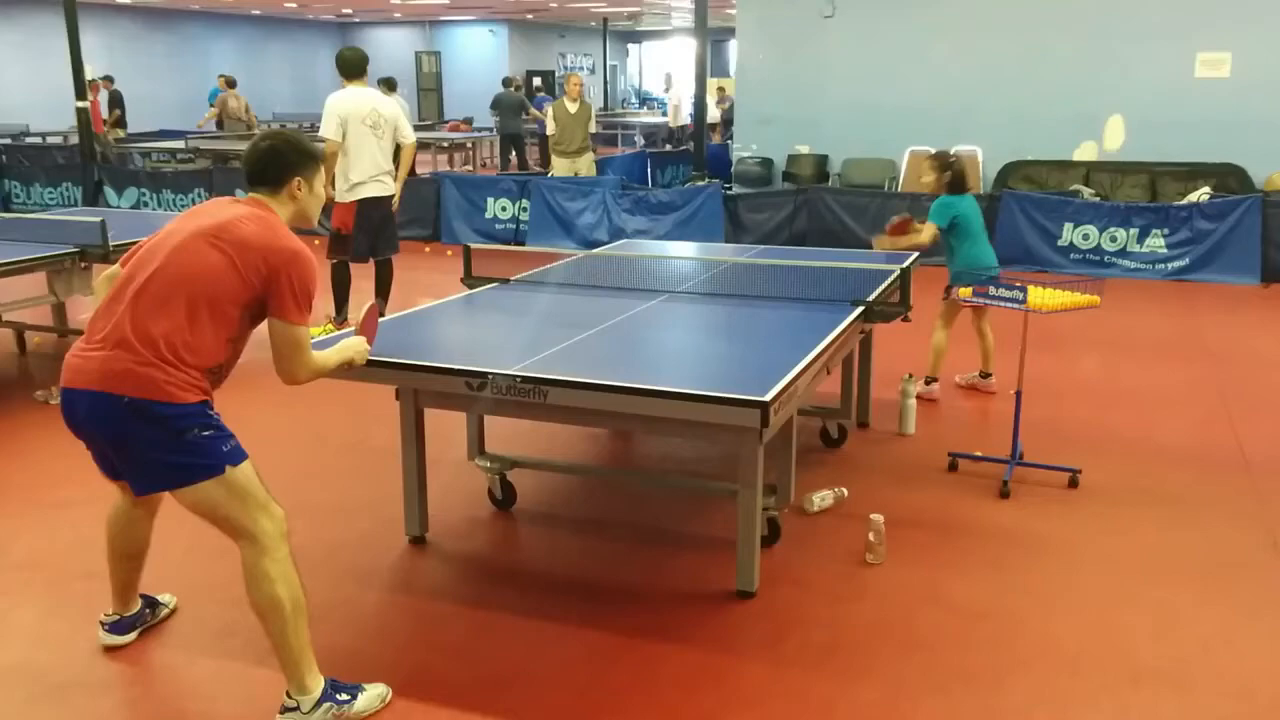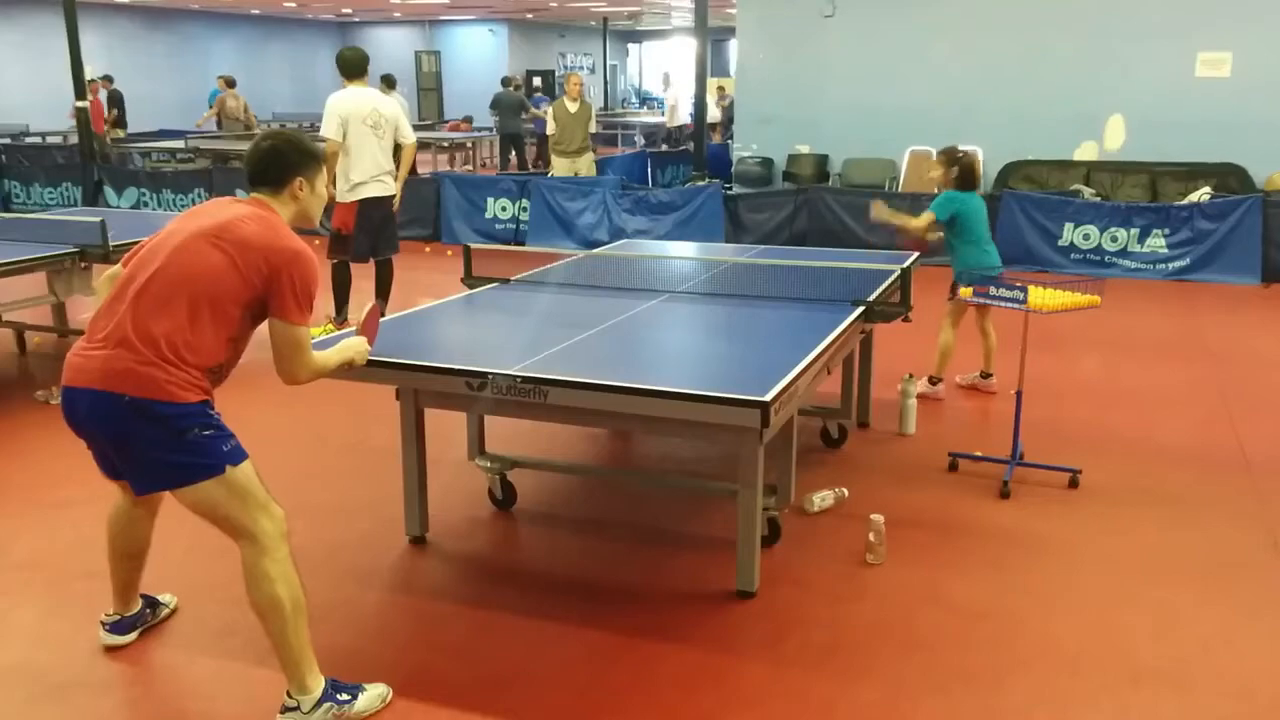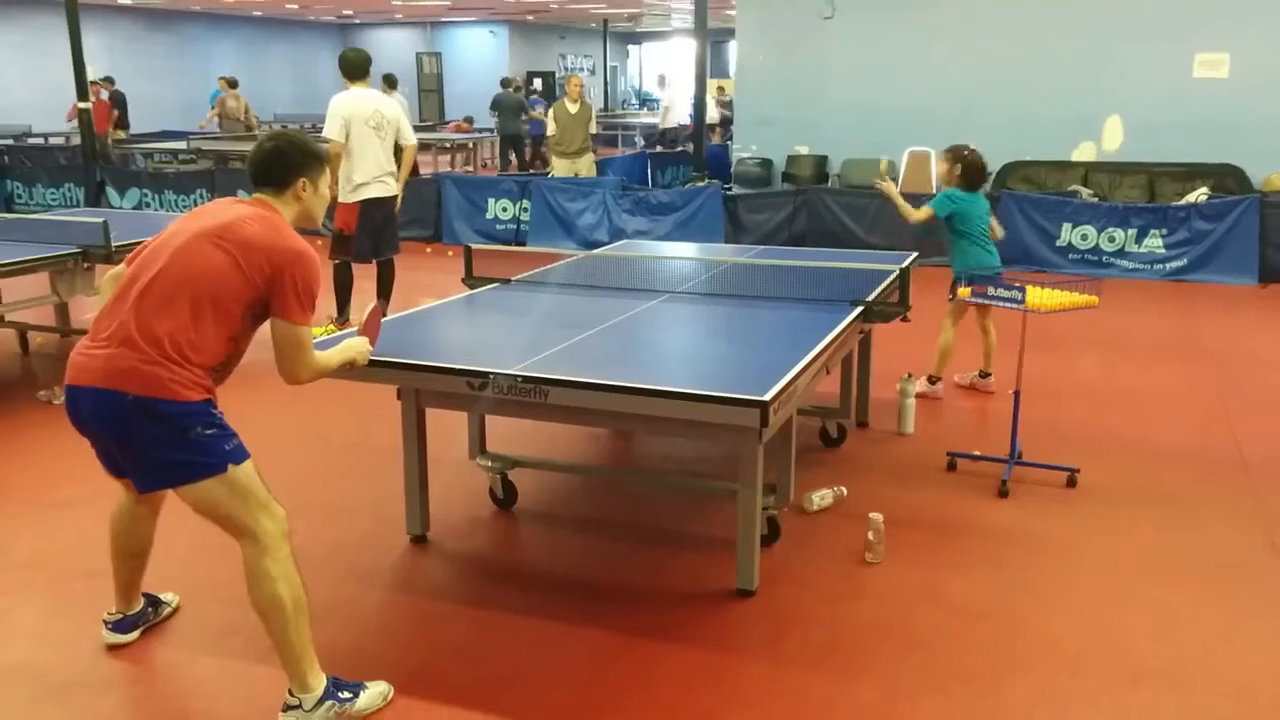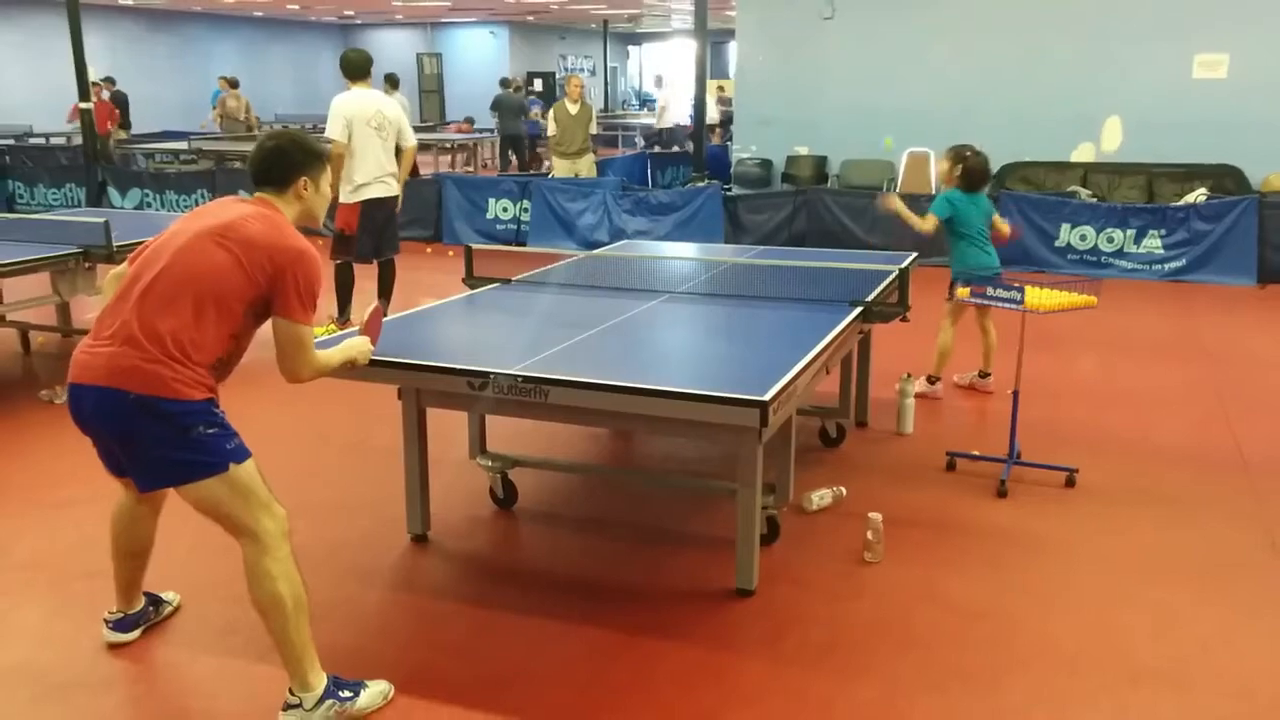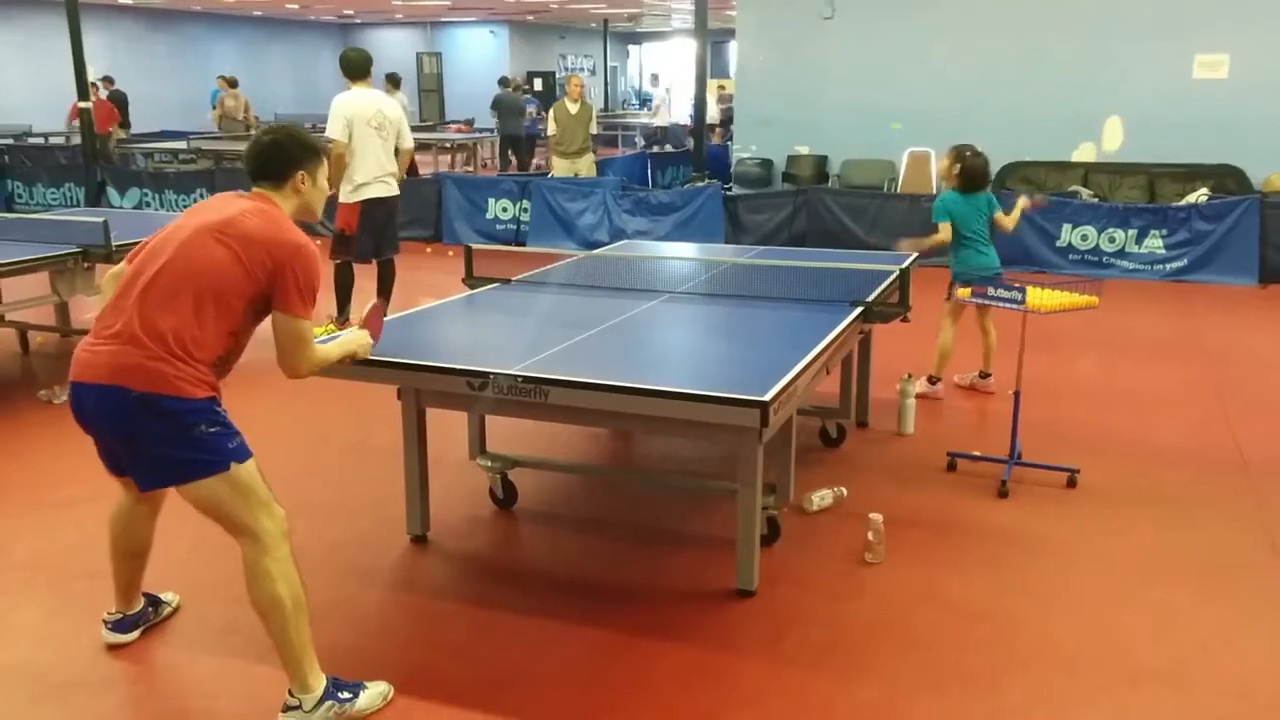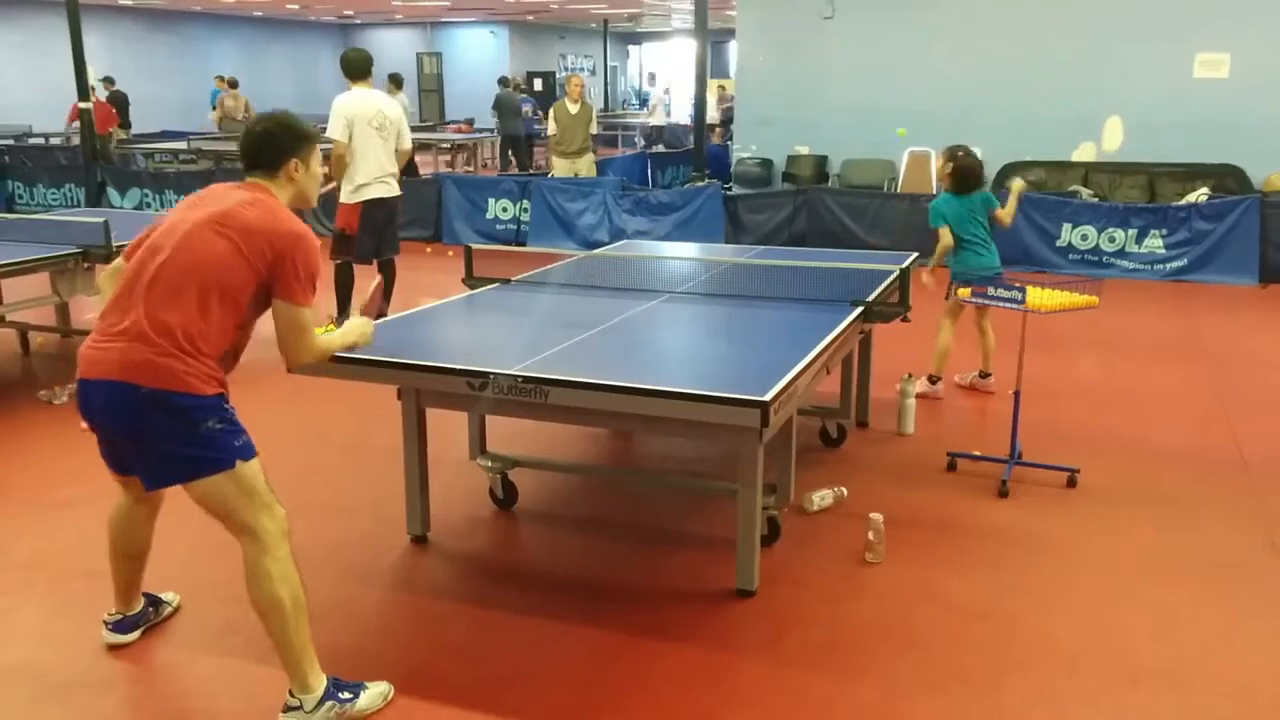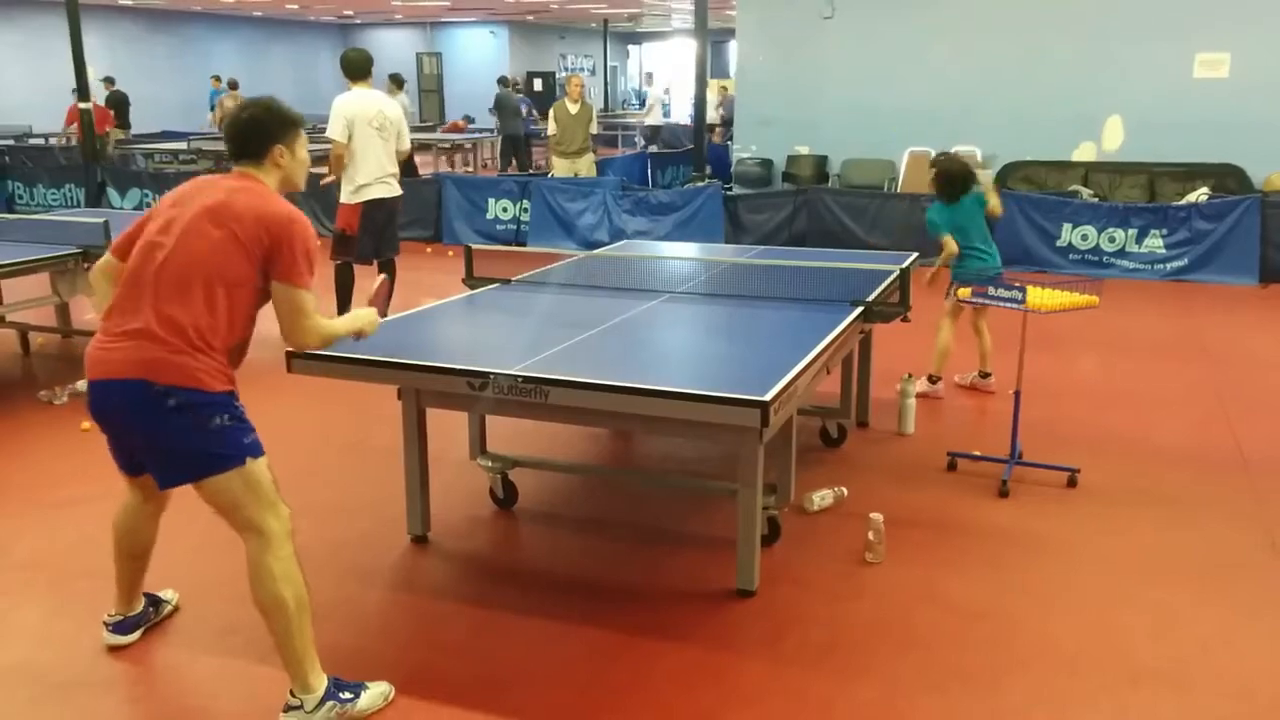
dt=0.1s
person 1, frame 1
left shoulder: (200, 214)
right shoulder: (288, 252)
left elbow: (108, 284)
right elbow: (295, 370)
right wrist: (348, 350)
left hip: (81, 385)
right hip: (152, 398)
left knee: (138, 491)
right knee: (264, 531)
left ankle: (124, 613)
person 1, frame 2
left shoulder: (202, 214)
right shoulder: (289, 252)
left elbow: (110, 283)
right elbow: (295, 370)
right wrist: (348, 350)
left hip: (81, 383)
right hip: (153, 398)
left knee: (139, 490)
right knee: (264, 531)
left ankle: (124, 613)
person 1, frame 3
left shoulder: (208, 213)
right shoulder: (292, 253)
left elbow: (113, 283)
right elbow: (297, 370)
right wrist: (350, 351)
left hip: (85, 382)
right hip: (155, 396)
left knee: (142, 490)
right knee: (265, 530)
left ankle: (127, 611)
person 1, frame 4
left shoulder: (209, 213)
right shoulder: (293, 251)
left elbow: (116, 282)
right elbow: (298, 368)
right wrist: (350, 350)
left hip: (87, 381)
right hip: (158, 395)
left knee: (142, 489)
right knee: (266, 530)
left ankle: (127, 610)
person 1, frame 5
left shoulder: (208, 210)
right shoulder: (292, 247)
left elbow: (115, 280)
right elbow: (297, 365)
right wrist: (350, 345)
left hip: (90, 379)
right hip: (161, 393)
left knee: (141, 490)
right knee: (264, 530)
left ankle: (127, 610)
person 1, frame 6
left shoulder: (201, 201)
right shoulder: (291, 235)
left elbow: (113, 277)
right elbow: (299, 353)
right wrist: (352, 333)
left hip: (96, 375)
right hip: (168, 389)
left knee: (141, 490)
right knee: (265, 531)
left ankle: (127, 612)
person 1, frame 7
left shoulder: (181, 196)
right shoulder: (282, 220)
left elbow: (104, 276)
right elbow: (303, 336)
right wrist: (355, 321)
left hip: (107, 377)
right hip: (180, 387)
left knee: (146, 492)
right knee: (269, 530)
left ankle: (127, 612)
person 2, frame 1
left shoulder: (337, 101)
right shoulder: (387, 102)
left elbow: (331, 150)
right elbow: (410, 144)
left wrist: (327, 183)
right wrist: (398, 184)
left hip: (353, 192)
right hip: (385, 191)
left knee: (340, 257)
right knee: (383, 256)
left ankle: (340, 321)
right ankle: (380, 316)
person 2, frame 2
left shoulder: (338, 101)
right shoulder: (388, 102)
left elbow: (332, 150)
right elbow: (410, 144)
left wrist: (329, 183)
right wrist: (398, 183)
left hip: (354, 192)
right hip: (385, 191)
left knee: (340, 258)
right knee: (383, 256)
left ankle: (340, 321)
right ankle: (380, 316)
person 2, frame 3
left shoulder: (341, 102)
right shoulder: (389, 103)
left elbow: (335, 151)
right elbow: (411, 146)
left wrist: (332, 184)
right wrist: (399, 184)
left hip: (356, 193)
right hip: (387, 192)
left knee: (342, 258)
right knee: (385, 256)
left ankle: (341, 322)
person 2, frame 4
left shoulder: (343, 102)
right shoulder: (390, 104)
left elbow: (338, 151)
right elbow: (410, 148)
left wrist: (334, 183)
right wrist: (398, 183)
left hip: (357, 194)
right hip: (388, 192)
left knee: (343, 258)
right knee: (386, 256)
left ankle: (342, 322)
person 2, frame 5
left shoulder: (343, 102)
right shoulder: (391, 104)
left elbow: (339, 151)
right elbow: (407, 150)
left wrist: (335, 182)
left hip: (357, 193)
right hip: (388, 192)
left knee: (343, 258)
right knee: (385, 257)
left ankle: (342, 321)
person 2, frame 6
left shoulder: (344, 102)
right shoulder: (391, 104)
left elbow: (339, 152)
right elbow: (406, 151)
left wrist: (336, 180)
left hip: (358, 193)
right hip: (389, 192)
left knee: (343, 258)
right knee: (386, 257)
left ankle: (341, 321)
right ankle: (382, 315)
person 2, frame 7
left shoulder: (344, 103)
right shoulder: (391, 104)
left elbow: (338, 151)
right elbow: (404, 151)
left wrist: (336, 174)
left hip: (359, 194)
right hip: (389, 191)
left knee: (343, 259)
right knee: (386, 257)
person 3, frame 1
left shoulder: (944, 204)
right shoulder: (968, 200)
left elbow: (925, 240)
left wrist: (892, 243)
right wrist: (925, 227)
left hip: (967, 272)
right hip: (989, 268)
left knee: (943, 325)
right knee: (981, 323)
left ankle: (930, 383)
right ankle: (986, 377)
person 3, frame 2
left shoulder: (948, 198)
right shoulder: (976, 198)
left elbow: (917, 225)
left wrist: (887, 214)
right wrist: (943, 235)
left hip: (971, 271)
right hip: (993, 267)
left knee: (949, 324)
right knee: (984, 322)
left ankle: (934, 382)
right ankle: (987, 377)
person 3, frame 3
left shoulder: (948, 197)
right shoulder: (980, 198)
left elbow: (916, 217)
right elbow: (997, 234)
left wrist: (894, 194)
left hip: (970, 270)
right hip: (992, 267)
left knee: (949, 323)
right knee: (985, 322)
left ankle: (933, 381)
right ankle: (985, 376)
person 3, frame 4
left shoulder: (948, 198)
right shoulder: (982, 198)
left elbow: (926, 228)
right elbow: (1004, 231)
left wrist: (898, 207)
right wrist: (996, 230)
left hip: (968, 271)
right hip: (991, 268)
left knee: (948, 324)
right knee: (985, 322)
left ankle: (932, 381)
right ankle: (985, 376)
person 3, frame 5
left shoulder: (944, 201)
right shoulder: (983, 196)
left elbow: (944, 237)
right elbow: (1007, 226)
left wrist: (916, 245)
right wrist: (1020, 206)
left hip: (966, 271)
right hip: (991, 269)
left knee: (948, 324)
right knee: (985, 323)
left ankle: (933, 382)
right ankle: (985, 377)
person 3, frame 6
left shoulder: (939, 205)
right shoulder: (981, 194)
left elbow: (947, 243)
right elbow: (1005, 220)
left wrist: (932, 267)
right wrist: (1015, 190)
left hip: (966, 272)
right hip: (992, 268)
left knee: (947, 323)
right knee: (983, 322)
left ankle: (933, 381)
right ankle: (985, 376)
person 3, frame 7
left shoulder: (936, 215)
right shoulder: (974, 195)
left elbow: (952, 251)
right elbow: (996, 212)
left wrist: (935, 270)
right wrist: (990, 189)
left hip: (969, 274)
right hip: (992, 269)
left knee: (946, 324)
right knee: (978, 323)
left ankle: (933, 381)
right ankle: (983, 377)
